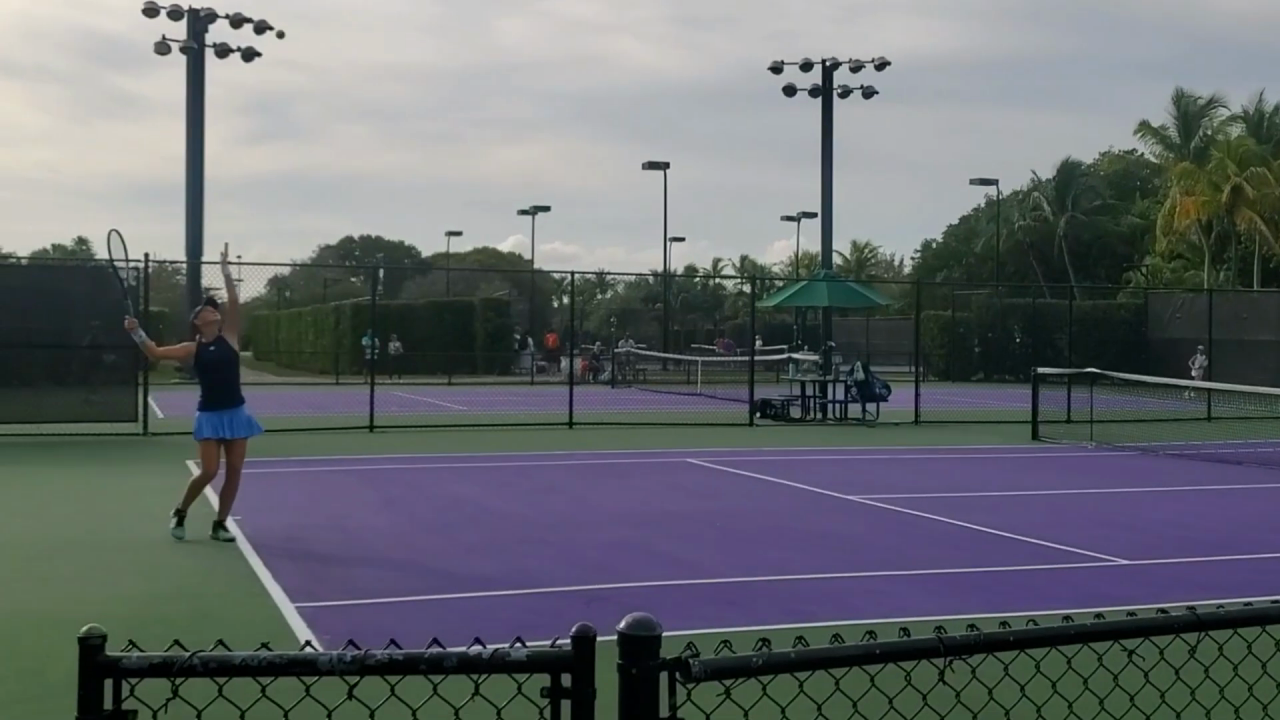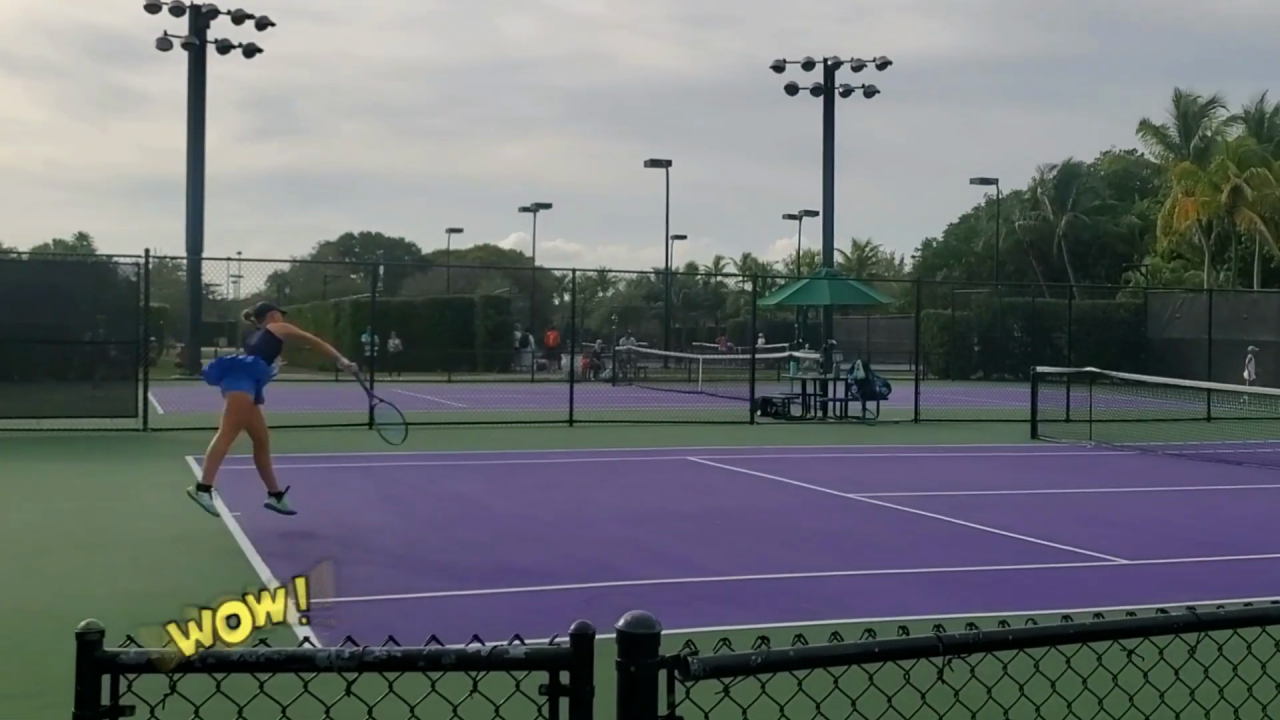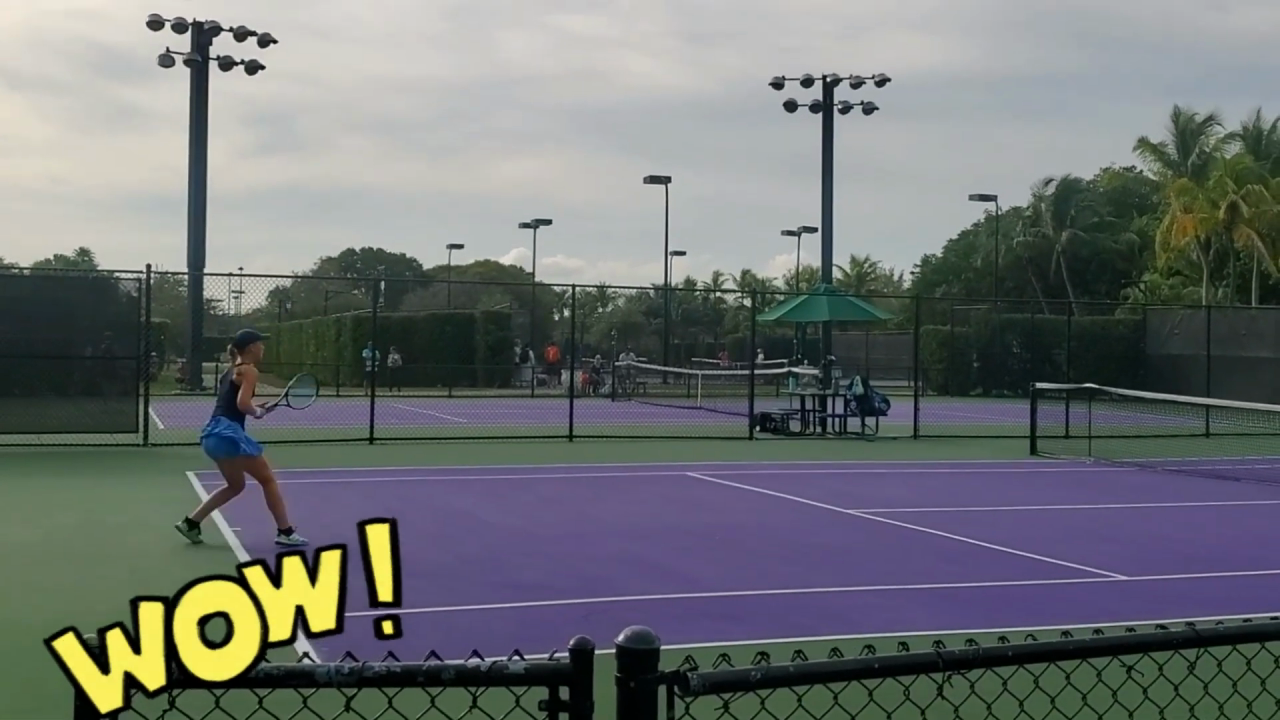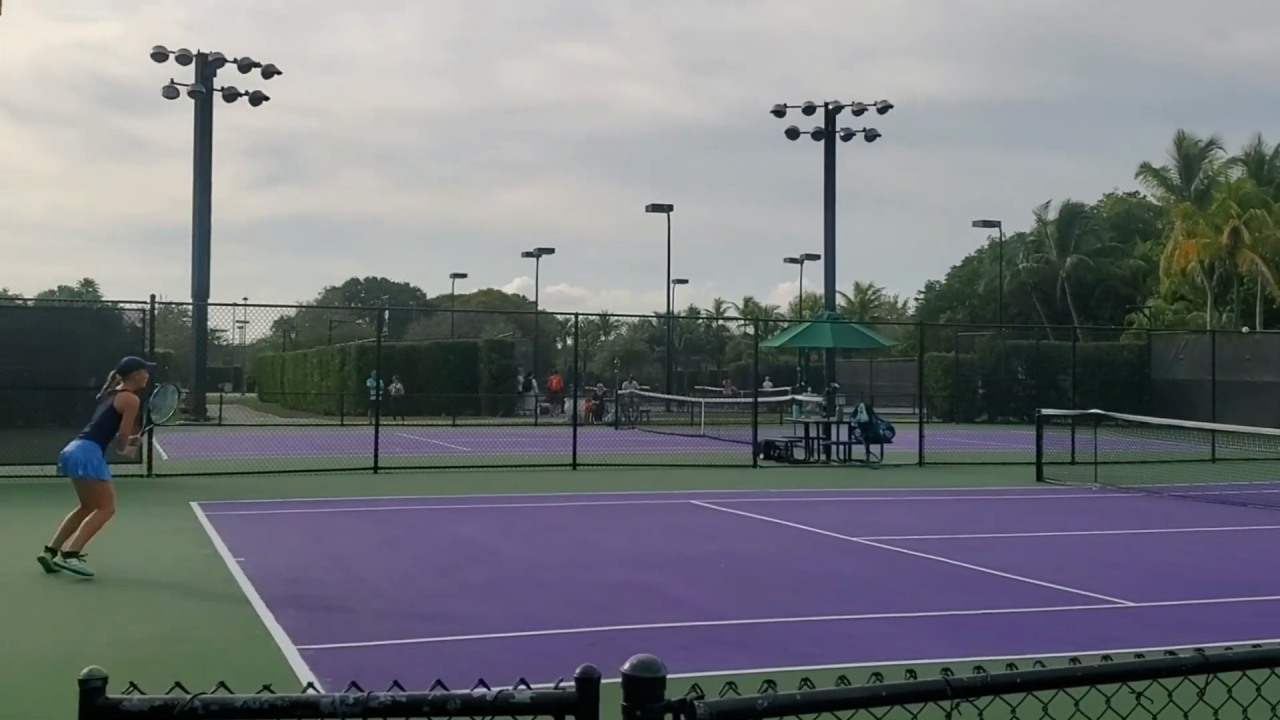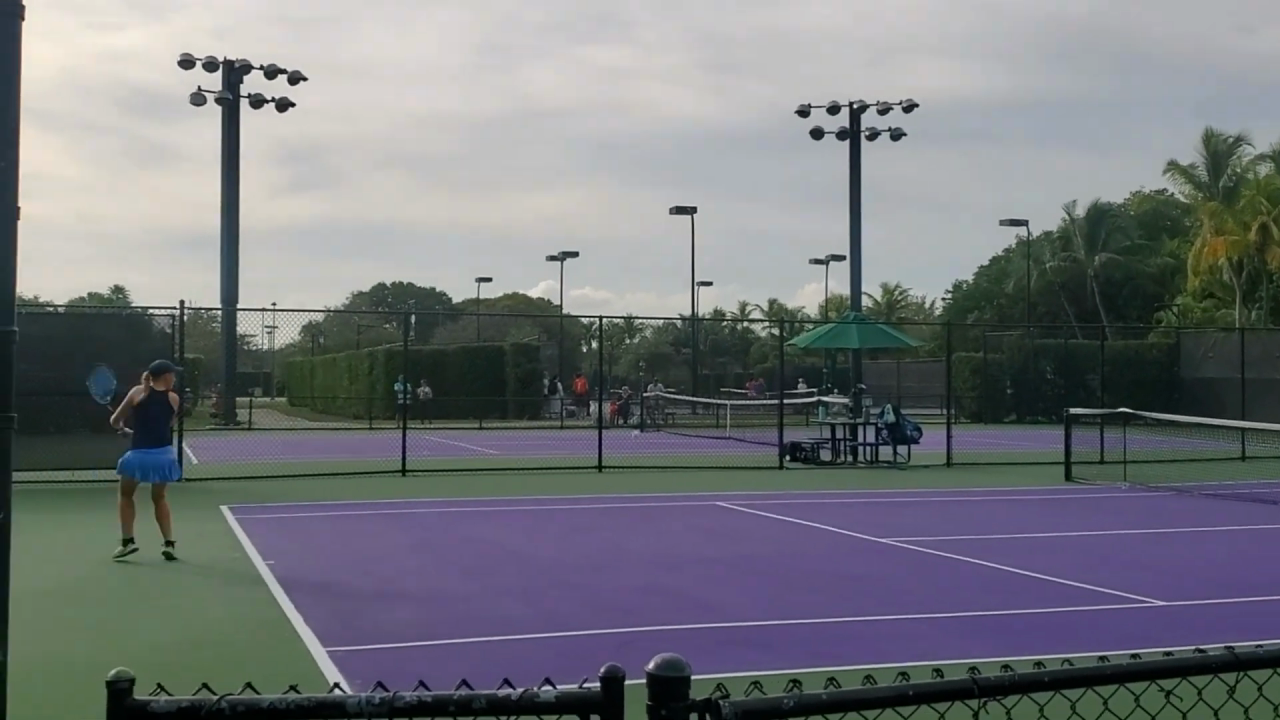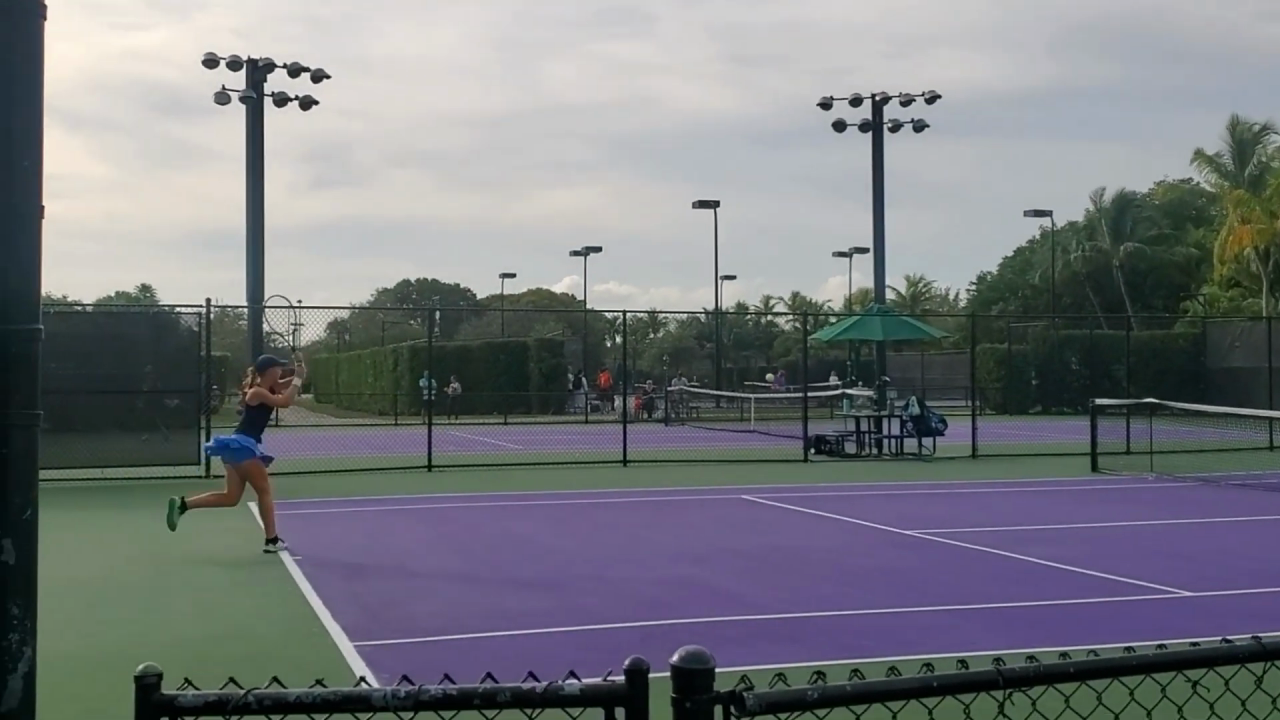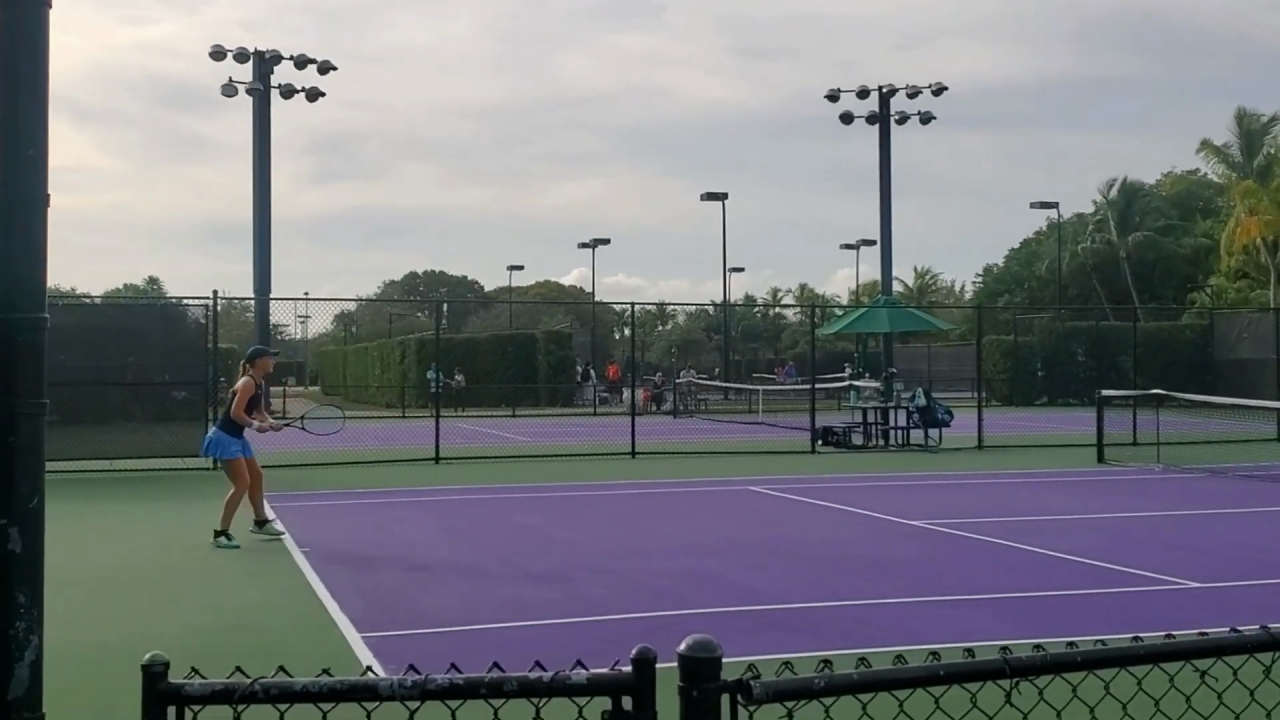
dt=0.7s
person 1, frame 1
left shoulder: (230, 337)
right shoulder: (193, 349)
left elbow: (233, 301)
right elbow: (156, 352)
left wrist: (225, 269)
right wrist: (136, 332)
left hip: (235, 414)
right hip: (210, 416)
left knee: (234, 472)
right knee: (208, 472)
left ankle: (220, 524)
right ankle: (180, 513)
person 1, frame 2
left shoulder: (256, 337)
right shoulder: (278, 328)
right elbow: (310, 340)
right wrist: (341, 359)
left hip: (241, 379)
right hip: (244, 378)
left knee: (261, 443)
right knee: (227, 434)
left ankle: (276, 496)
right ankle: (203, 488)
person 1, frame 3
left shoulder: (231, 371)
right shoulder: (248, 371)
right elbow: (242, 404)
left wrist: (254, 409)
right wrist: (257, 412)
left hip: (216, 436)
right hip: (229, 435)
left knee: (235, 485)
right knee: (268, 480)
left ankle: (191, 522)
right ankle: (285, 532)
person 1, frame 4
left shoulder: (110, 394)
right shoulder: (131, 399)
right elbow: (123, 436)
left wrist: (127, 441)
right wrist: (126, 448)
left hip: (79, 450)
right hip: (88, 454)
left knee: (87, 508)
right knee: (106, 509)
left ankle: (52, 551)
right ankle: (70, 554)
person 1, frame 5
left shoulder: (137, 392)
right shoulder: (174, 399)
left elbow: (114, 421)
left wrist: (122, 428)
left hip: (139, 455)
right hip: (164, 455)
left knee: (125, 496)
right knee: (159, 498)
left ankle: (128, 542)
right ankle: (169, 543)
person 1, frame 6
left shoulder: (273, 386)
right shoulder: (257, 392)
left elbow: (290, 381)
right elbow: (285, 402)
left wrist: (298, 370)
right wrist: (298, 380)
left hip: (240, 445)
right hip: (241, 445)
left knee: (231, 497)
right knee: (264, 490)
left ankle: (182, 503)
right ankle: (272, 540)
person 1, frame 7
left shoulder: (259, 383)
right shoulder: (247, 383)
left elbow: (259, 409)
right elbow: (235, 413)
left wrist: (268, 422)
right wrist: (255, 425)
left hip: (236, 438)
right hip: (225, 438)
left knee: (256, 477)
right knee: (242, 484)
left ankle: (261, 522)
right ankle: (221, 533)
